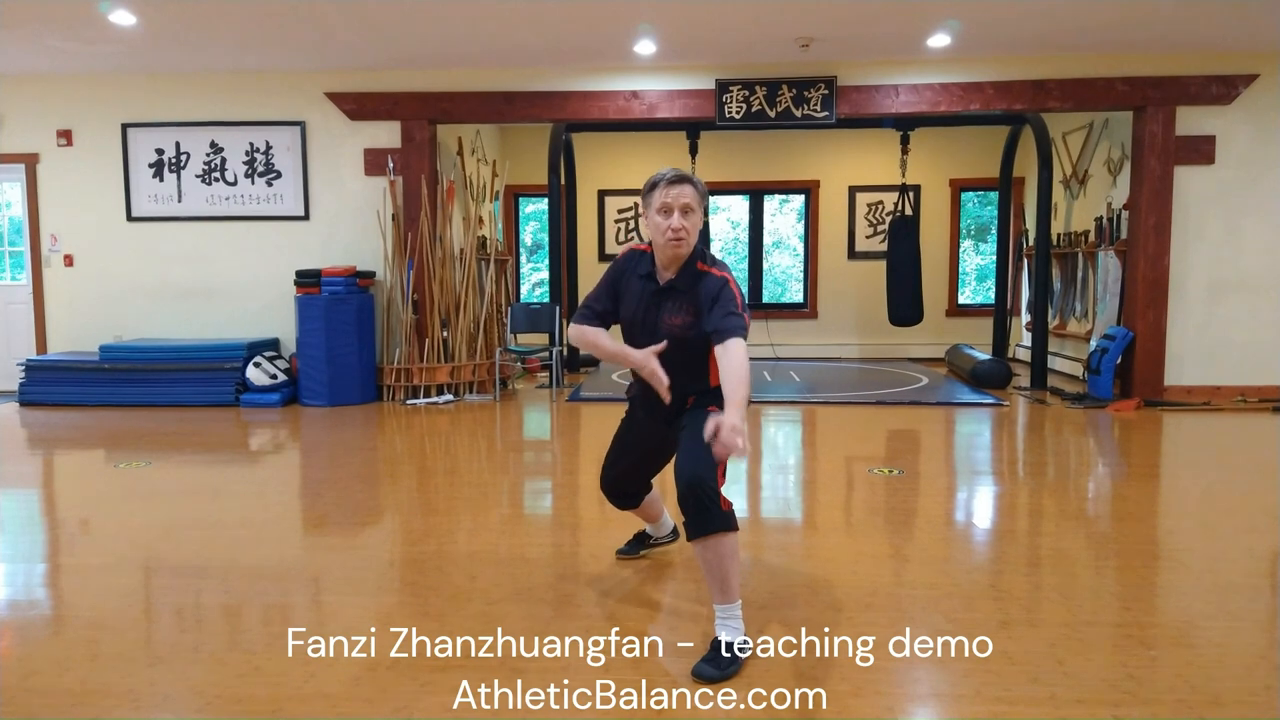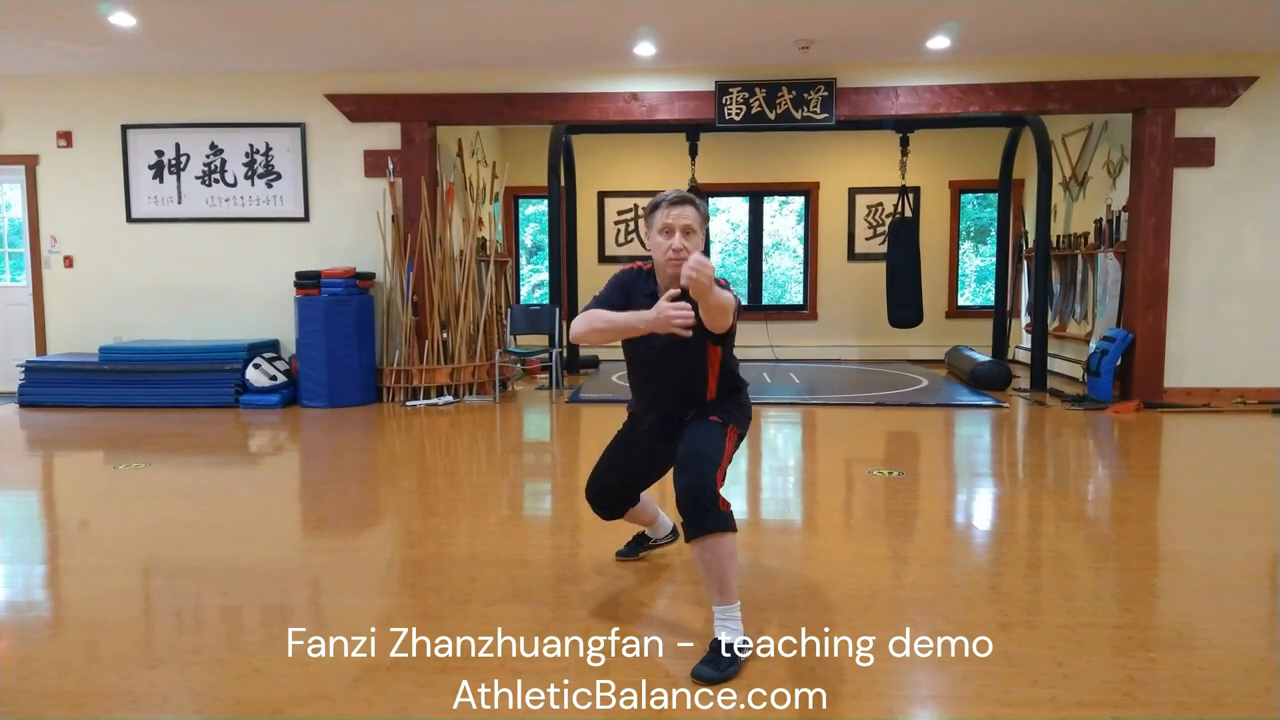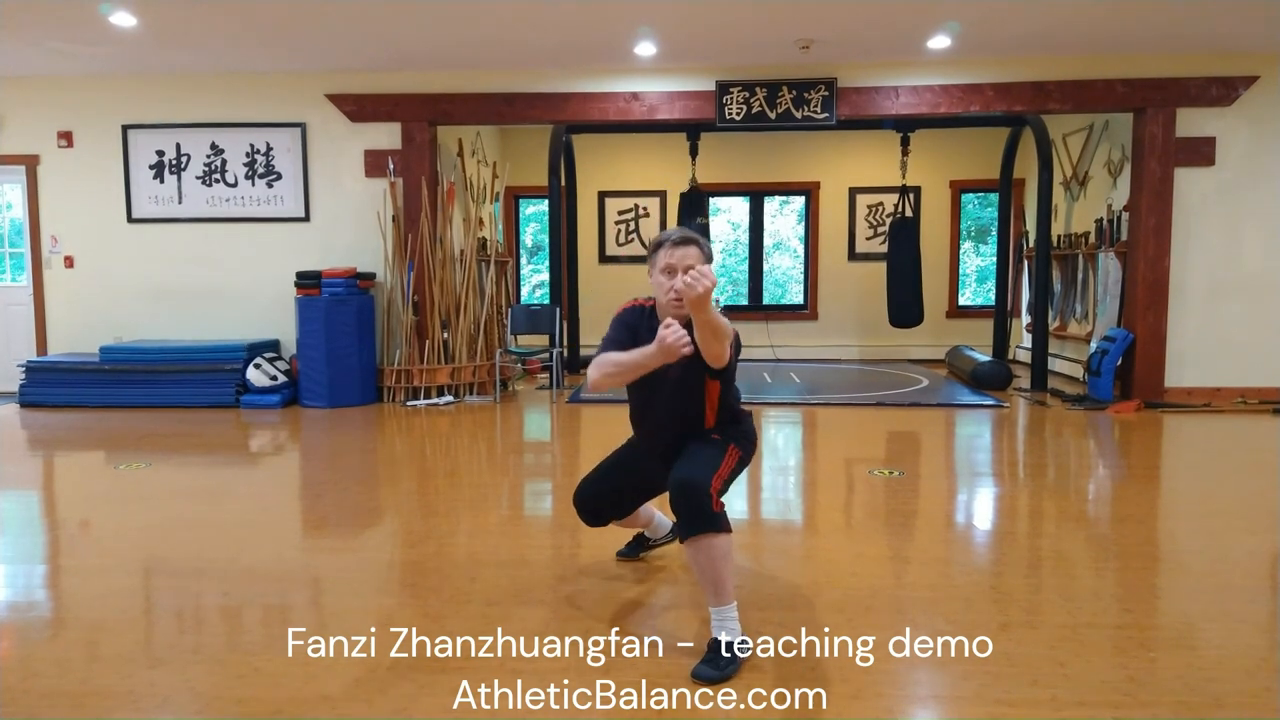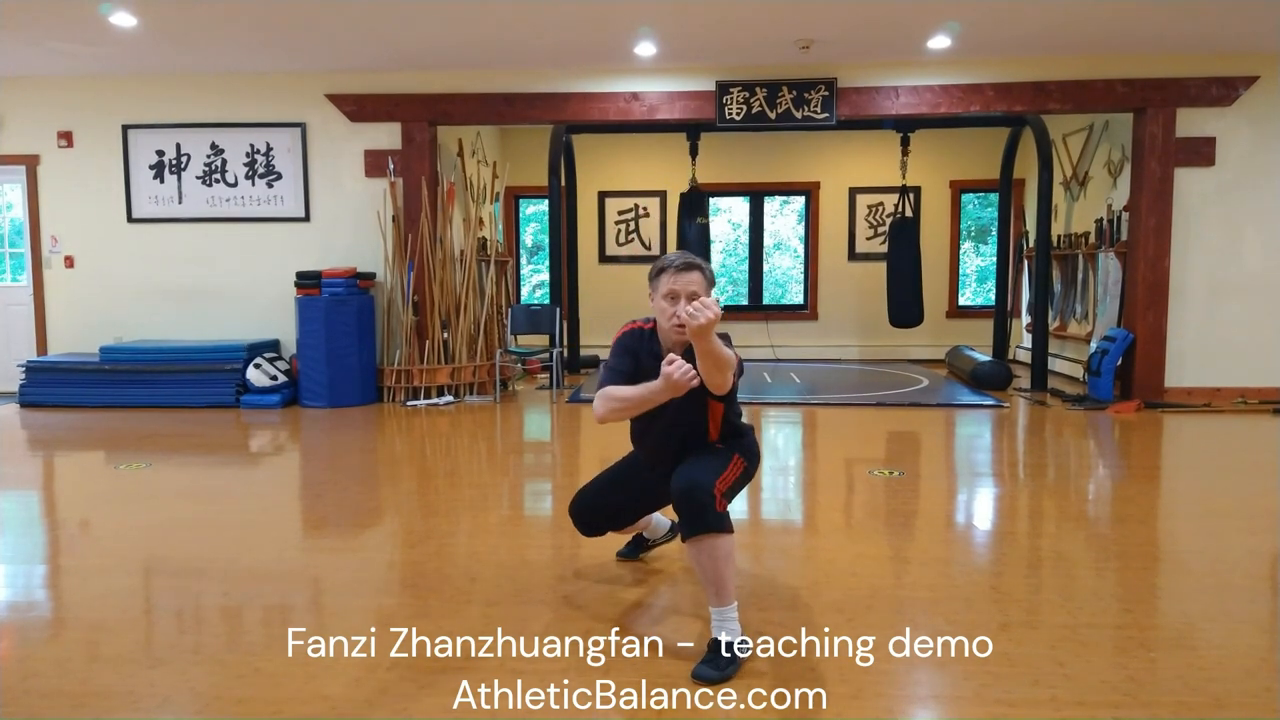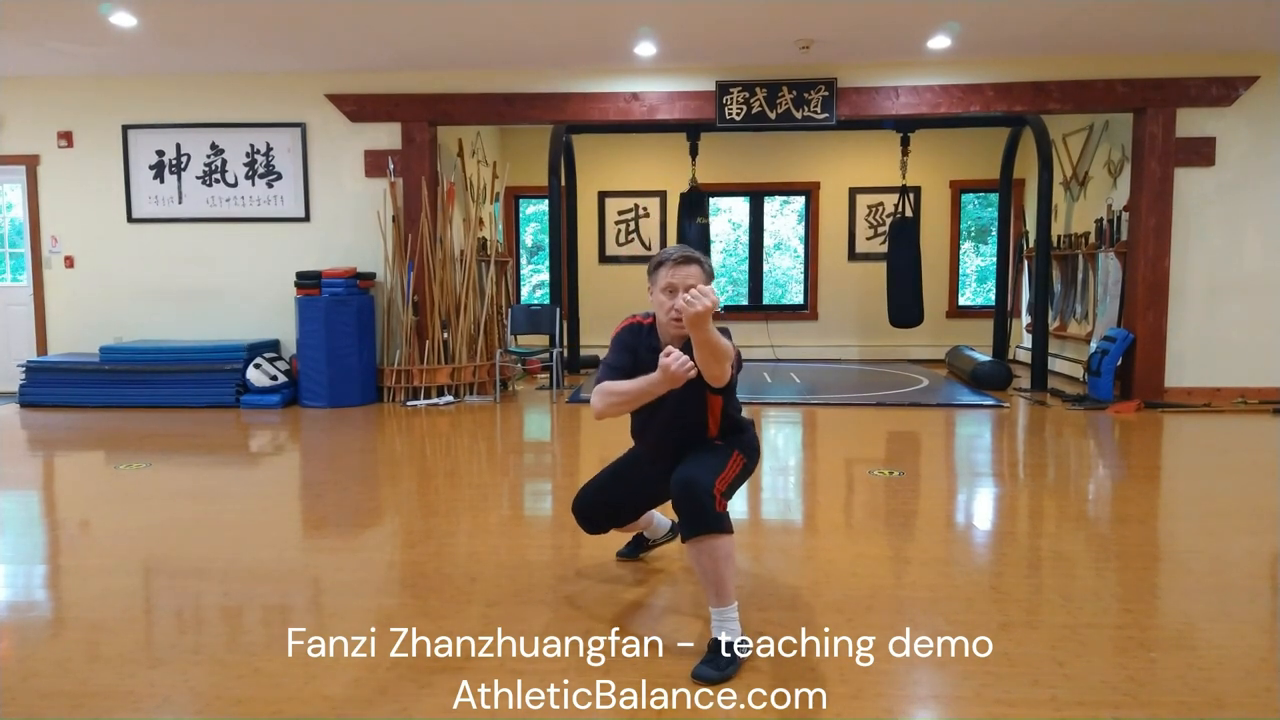
dt=0.3s
person 1, frame 1
left shoulder: (715, 281)
right shoulder: (628, 266)
left elbow: (733, 347)
right elbow: (579, 328)
left wrist: (734, 414)
right wrist: (633, 357)
left hip: (705, 401)
right hip: (650, 400)
left knee: (697, 486)
right knee: (618, 485)
left ankle: (731, 632)
right ankle: (660, 529)
person 1, frame 2
left shoulder: (715, 291)
right shoulder: (630, 282)
left elbow: (721, 313)
right elbow: (580, 329)
left wrist: (705, 289)
right wrist: (651, 320)
left hip: (712, 411)
right hip: (651, 414)
left knee: (696, 488)
right knee: (603, 495)
left ankle: (730, 633)
right ankle: (659, 530)
person 1, frame 3
left shoulder: (713, 327)
right shoulder: (632, 317)
left elbow: (718, 346)
right elbow: (596, 376)
left wrist: (702, 307)
right wrist: (657, 352)
left hip: (718, 438)
right hip: (654, 442)
left knee: (692, 488)
right knee: (590, 503)
left ankle: (728, 634)
right ankle: (658, 529)
person 1, frame 4
left shoulder: (717, 351)
right shoulder: (633, 339)
left elbow: (720, 378)
right elbow: (602, 408)
left wrist: (703, 337)
right wrist: (663, 388)
left hip: (721, 452)
right hip: (656, 457)
left knee: (694, 491)
right knee: (586, 514)
left ankle: (728, 634)
right ankle: (656, 528)
person 1, frame 5
left shoulder: (715, 343)
right shoulder: (632, 333)
left elbow: (719, 368)
right elbow: (600, 403)
left wrist: (701, 326)
right wrist: (662, 380)
left hip: (722, 446)
right hip: (658, 451)
left knee: (694, 490)
right knee: (589, 511)
left ankle: (728, 635)
right ankle: (657, 529)
